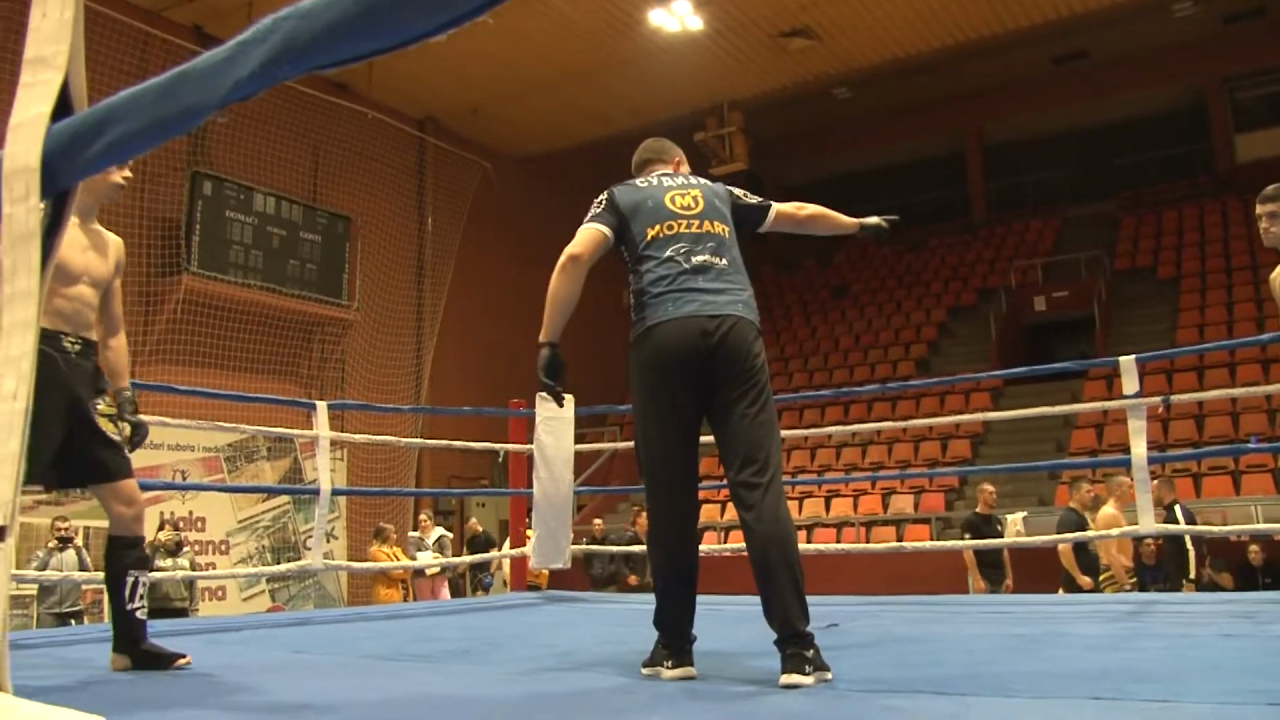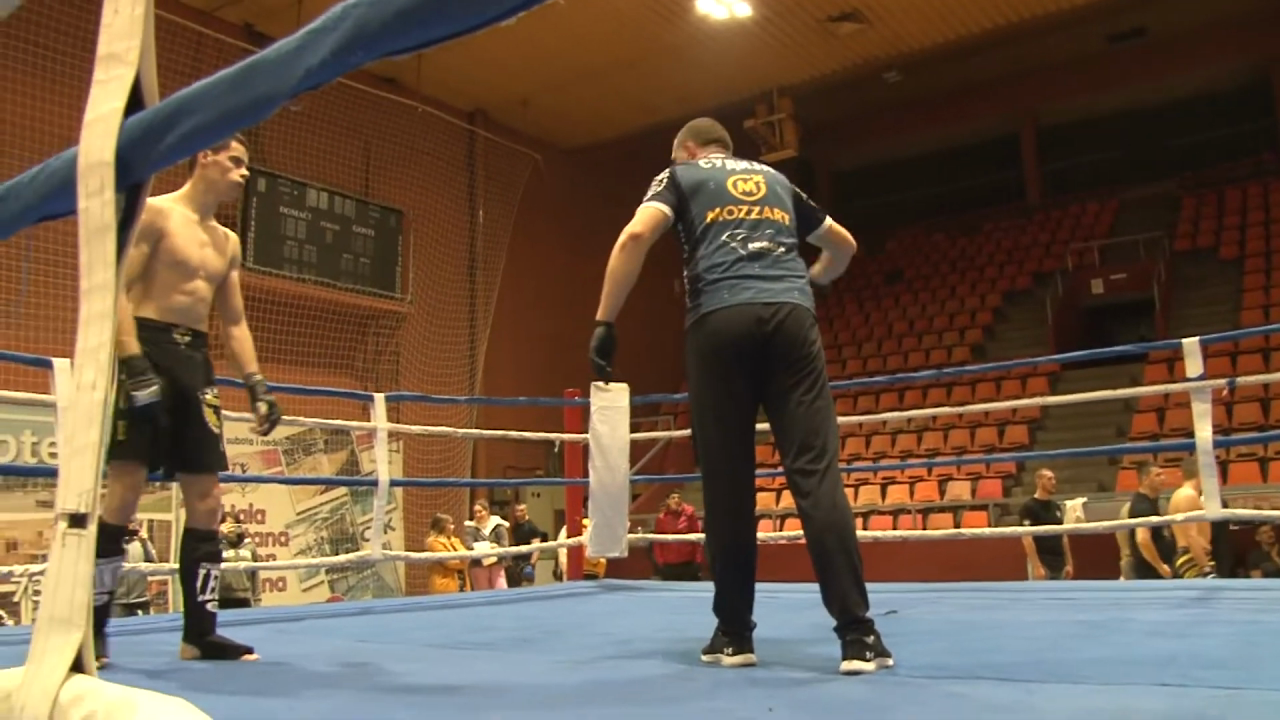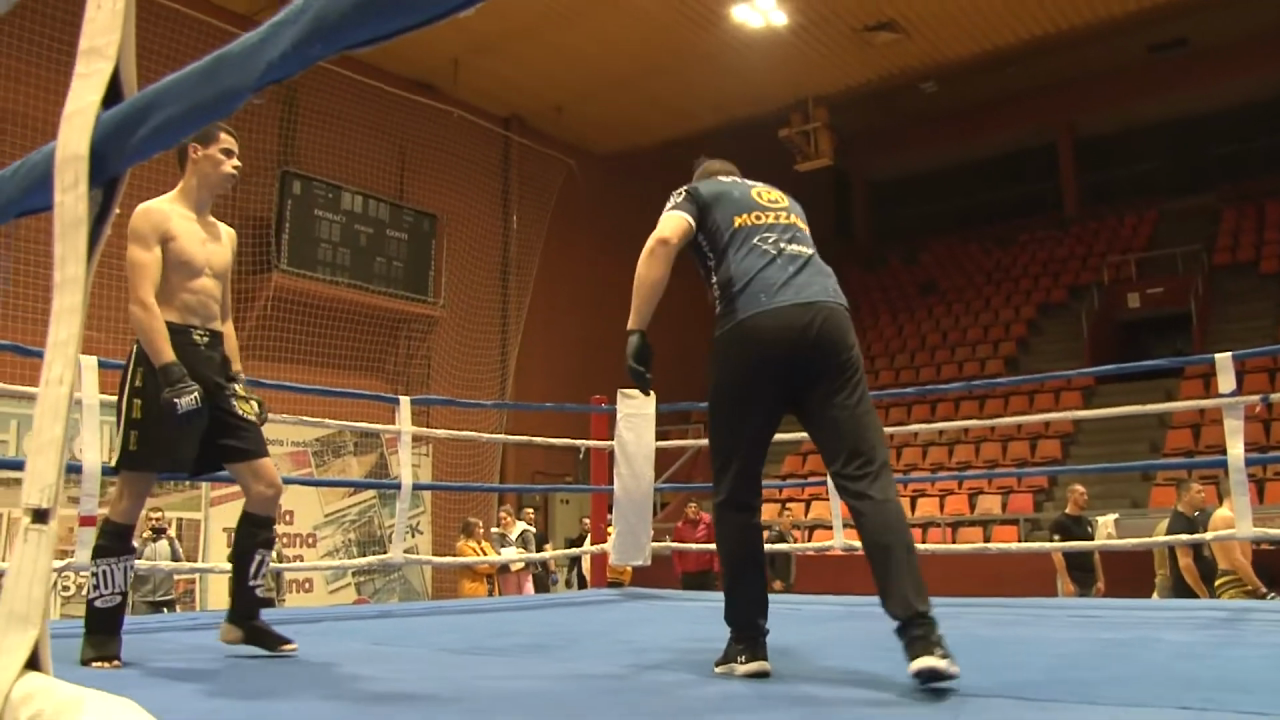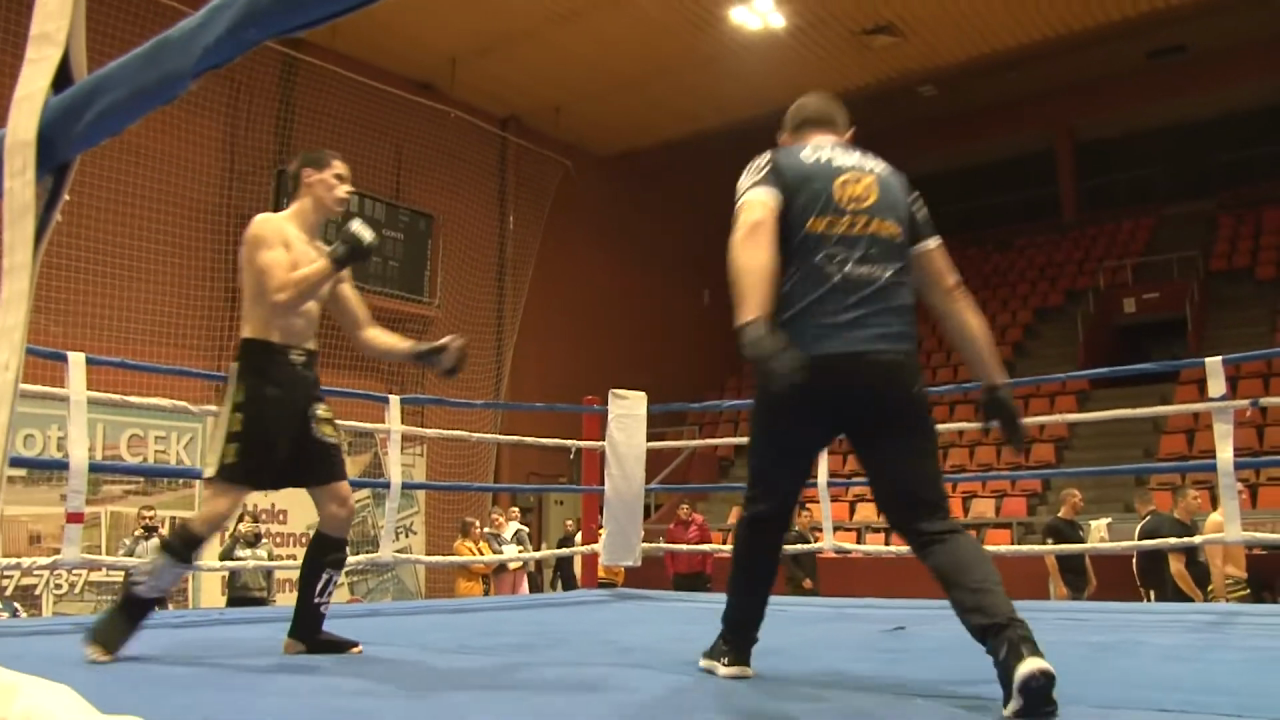
dt=0.5s
person 1, frame 1
left shoulder: (619, 197)
right shoulder: (718, 193)
left elbow: (575, 257)
right elbow: (800, 214)
left wrist: (549, 343)
right wrist: (859, 223)
left hip: (663, 336)
right hip: (733, 330)
left knee: (670, 496)
right knee: (759, 487)
left ankle: (673, 646)
right ankle: (797, 648)
person 1, frame 2
left shoulder: (678, 176)
right shoulder: (776, 180)
left elbow: (634, 237)
right elbow: (842, 244)
left wrist: (604, 323)
right wrist: (814, 280)
left hip: (719, 323)
right hip: (790, 317)
left knee: (726, 483)
right knee: (817, 474)
left ankle: (733, 634)
right ankle: (857, 635)
person 1, frame 3
left shoulder: (696, 192)
right shoulder: (787, 200)
left elbow: (662, 242)
left wrist: (637, 333)
left hip: (753, 330)
right hip: (825, 318)
left knee: (736, 492)
right knee: (867, 478)
left ankle: (747, 642)
right ankle: (918, 634)
person 1, frame 4
left shoulder: (772, 165)
right shoulder: (894, 182)
left elbow: (754, 227)
right elbow: (950, 293)
left wrist: (753, 327)
right wrist: (996, 387)
left hip: (807, 364)
right hip: (892, 366)
left knee: (765, 507)
right knee: (930, 524)
left ankle: (734, 647)
right ankle: (1016, 651)
person 2, frame 1
left shoulder: (111, 246)
left wrist: (126, 402)
left hip: (84, 372)
right hip: (36, 362)
left knee: (128, 504)
left ankle: (129, 642)
person 2, frame 2
left shoulder: (227, 242)
right shoulder: (154, 213)
left elbow: (235, 322)
right elbow: (116, 291)
left wrist: (257, 388)
right wrist: (135, 364)
left hip: (193, 363)
right hip: (146, 354)
left knee: (207, 499)
right knee: (125, 489)
left ankle: (199, 632)
right ankle: (90, 629)
person 2, frame 3
left shoulder: (225, 236)
right shoulder: (153, 217)
right elbow: (141, 303)
left wrist: (238, 380)
right wrist: (172, 373)
left hip: (213, 365)
right hip: (161, 362)
left knee: (266, 486)
right knee: (132, 495)
left ankle: (244, 617)
right ankle: (101, 631)
person 2, frame 4
left shoulder: (329, 254)
right shoulder: (270, 230)
left elbow: (365, 334)
right elbow: (282, 297)
left wrist: (422, 353)
right wrist: (339, 259)
left hip: (304, 383)
right hip: (261, 376)
left knee: (340, 507)
right knee: (219, 508)
left ankle: (306, 628)
right ankle: (125, 612)
